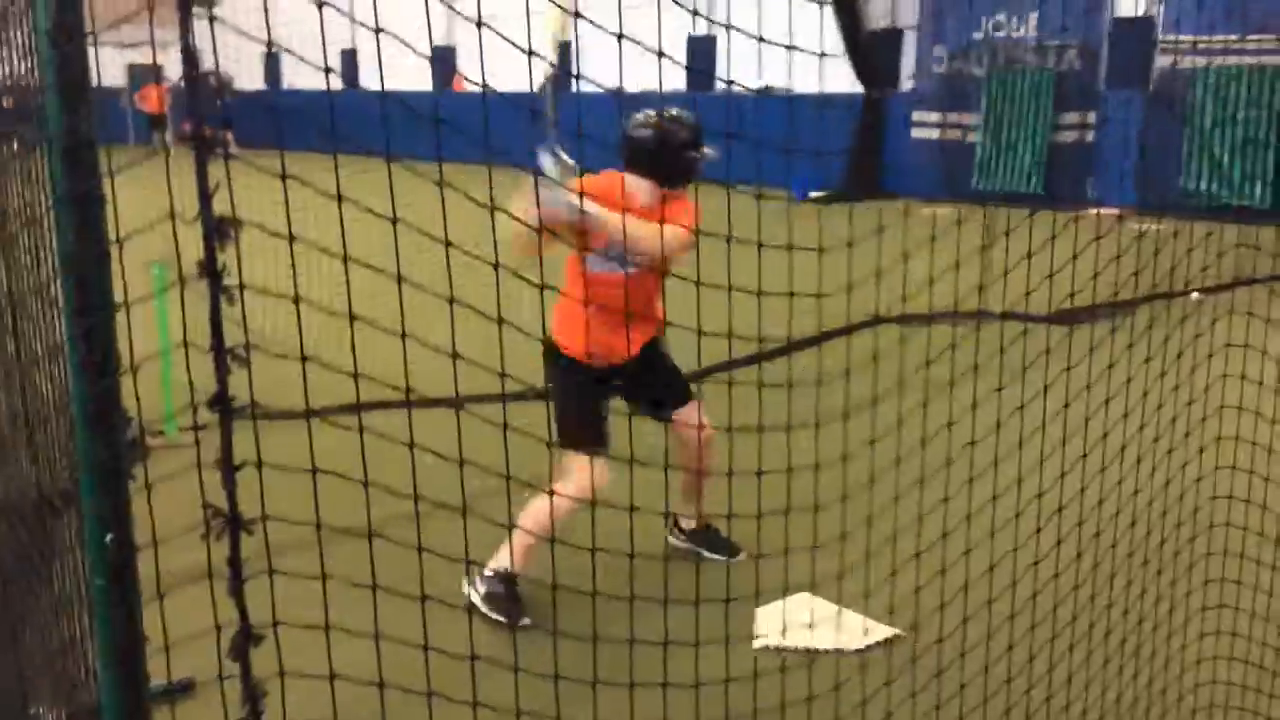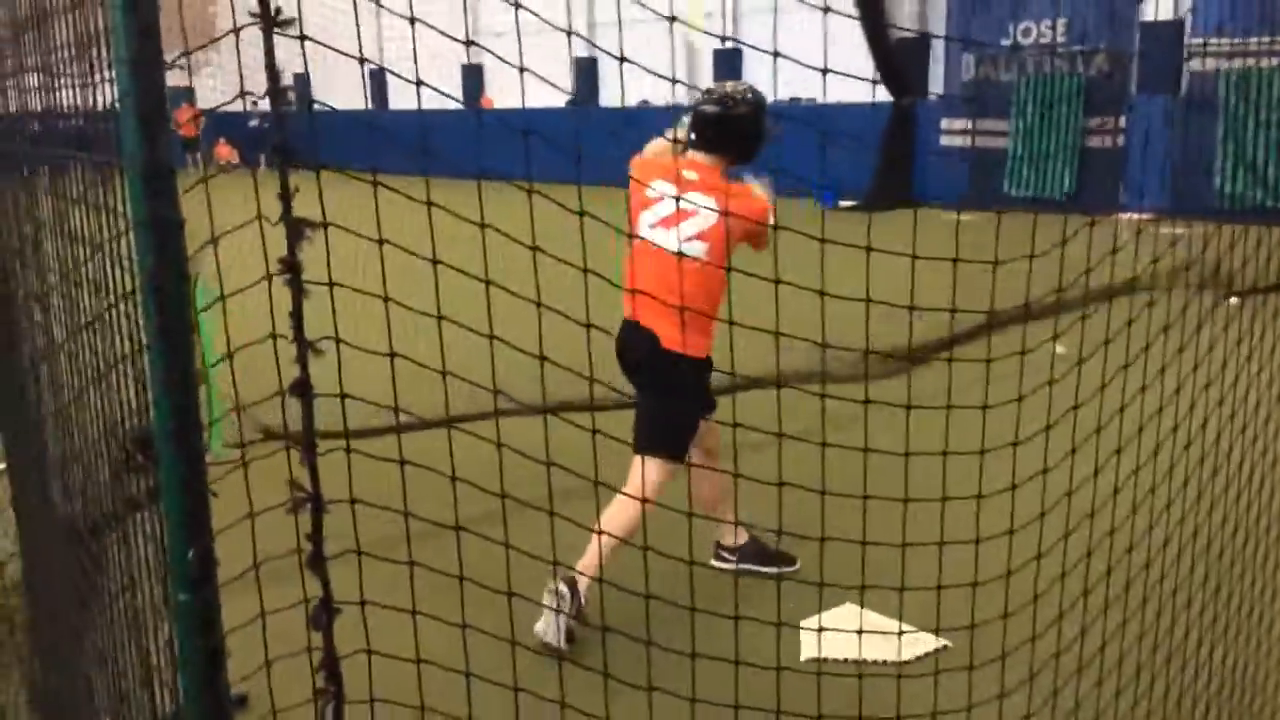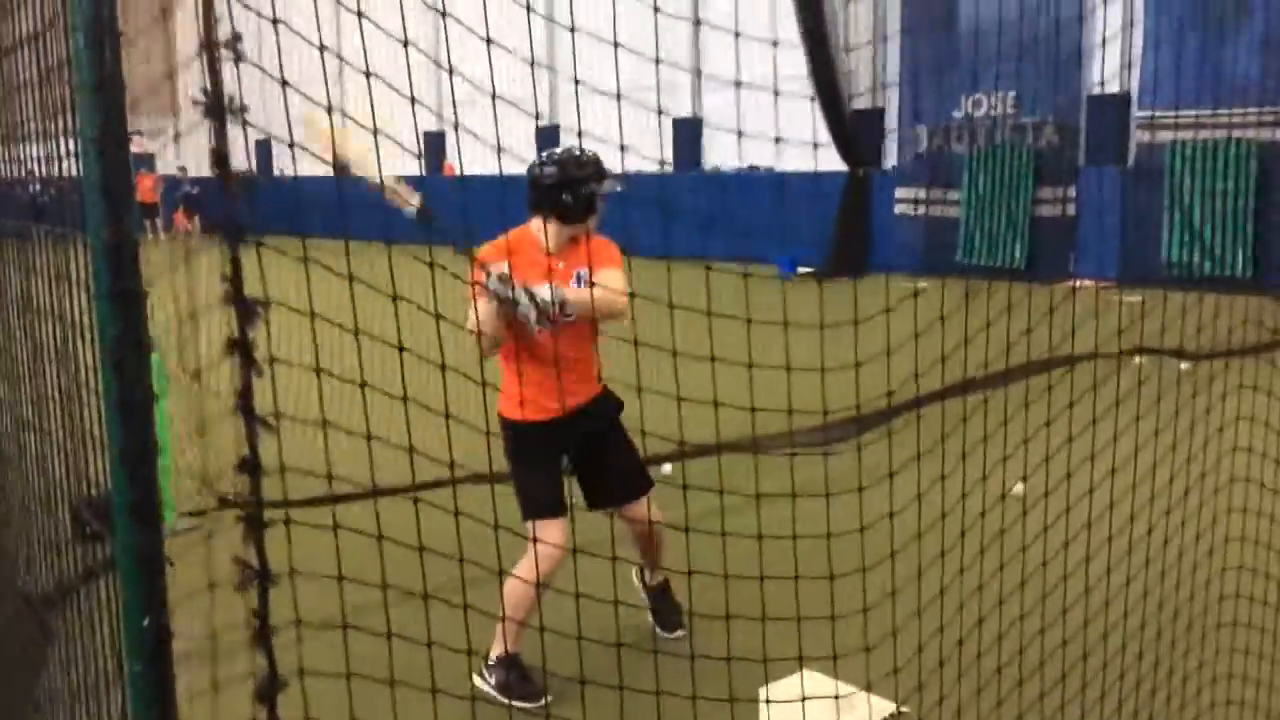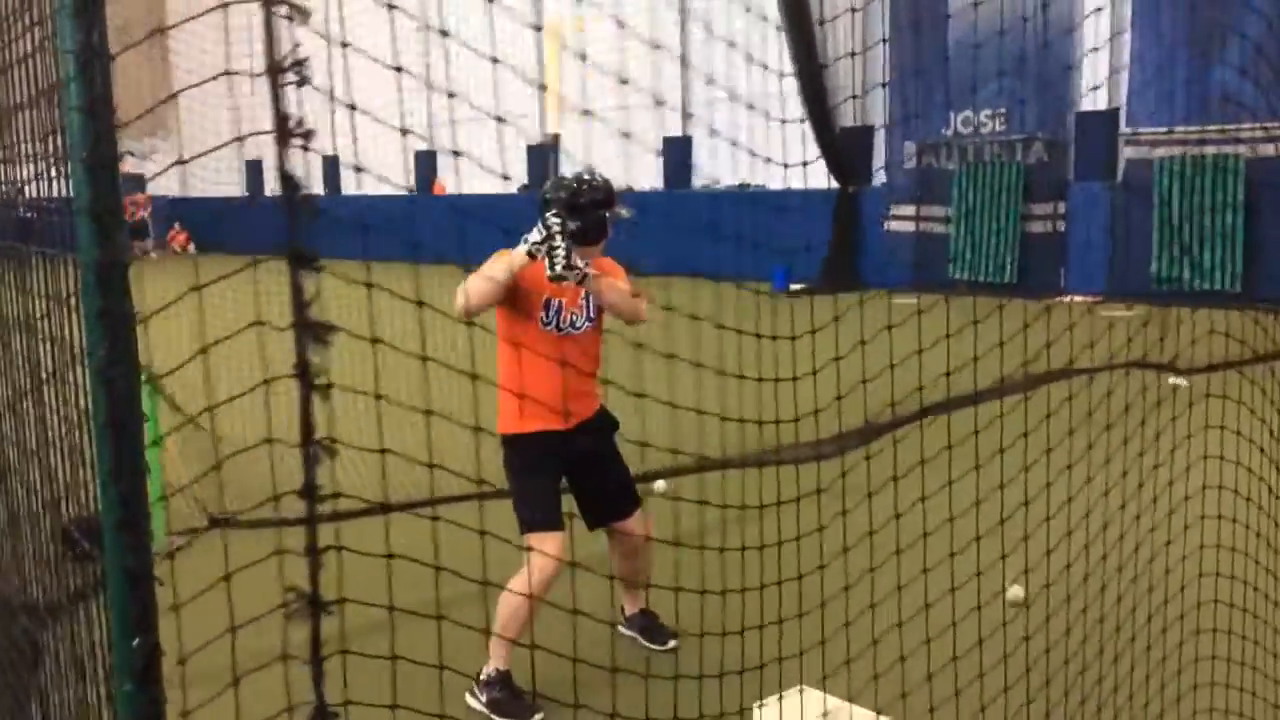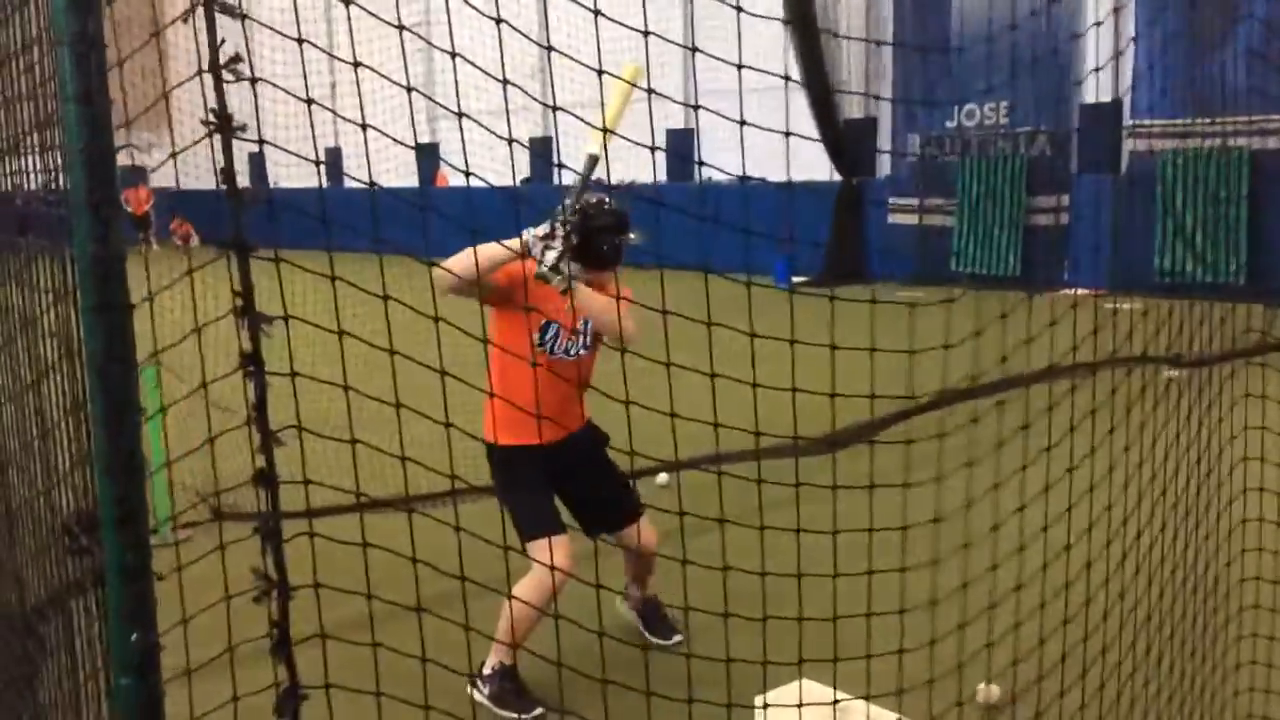
dt=1s
person 1, frame 1
left shoulder: (676, 208)
right shoulder: (589, 195)
left elbow: (653, 245)
left wrist: (576, 207)
right wrist: (548, 202)
left hip: (637, 343)
right hip: (580, 352)
left knee: (695, 430)
right knee: (581, 479)
left ankle: (690, 522)
right ankle: (497, 573)
person 1, frame 2
left shoulder: (649, 173)
right shoulder: (743, 205)
right elbow: (764, 233)
left wrist: (679, 134)
left hip: (638, 333)
right hip: (677, 348)
left knee: (701, 434)
right knee: (651, 477)
left ankle: (732, 541)
right ankle: (573, 586)
person 1, frame 3
left shoulder: (598, 248)
right shoulder: (500, 253)
left elbow: (618, 302)
right elbow: (483, 344)
left wrist: (551, 291)
right wrist: (496, 296)
left hip: (591, 405)
right hip: (528, 419)
left knee: (644, 515)
right knee: (550, 547)
left ankle: (653, 581)
right ankle: (497, 662)
person 1, frame 4
left shoulder: (602, 268)
right shoulder: (518, 265)
left elbow: (636, 312)
right elbow: (464, 303)
left wrist: (577, 273)
right wrist: (527, 249)
left hip: (587, 422)
right hip: (530, 433)
left knee: (632, 531)
right knee: (546, 559)
left ankle: (634, 613)
person 1, frame 5
left shoulder: (604, 291)
right shoulder: (517, 280)
left elbow: (624, 331)
right elbow: (448, 277)
left wrist: (562, 281)
right wrist: (522, 246)
left hip: (575, 437)
right hip: (516, 449)
left knee: (644, 542)
right knee: (554, 567)
left ankle: (639, 598)
right ankle: (492, 673)
